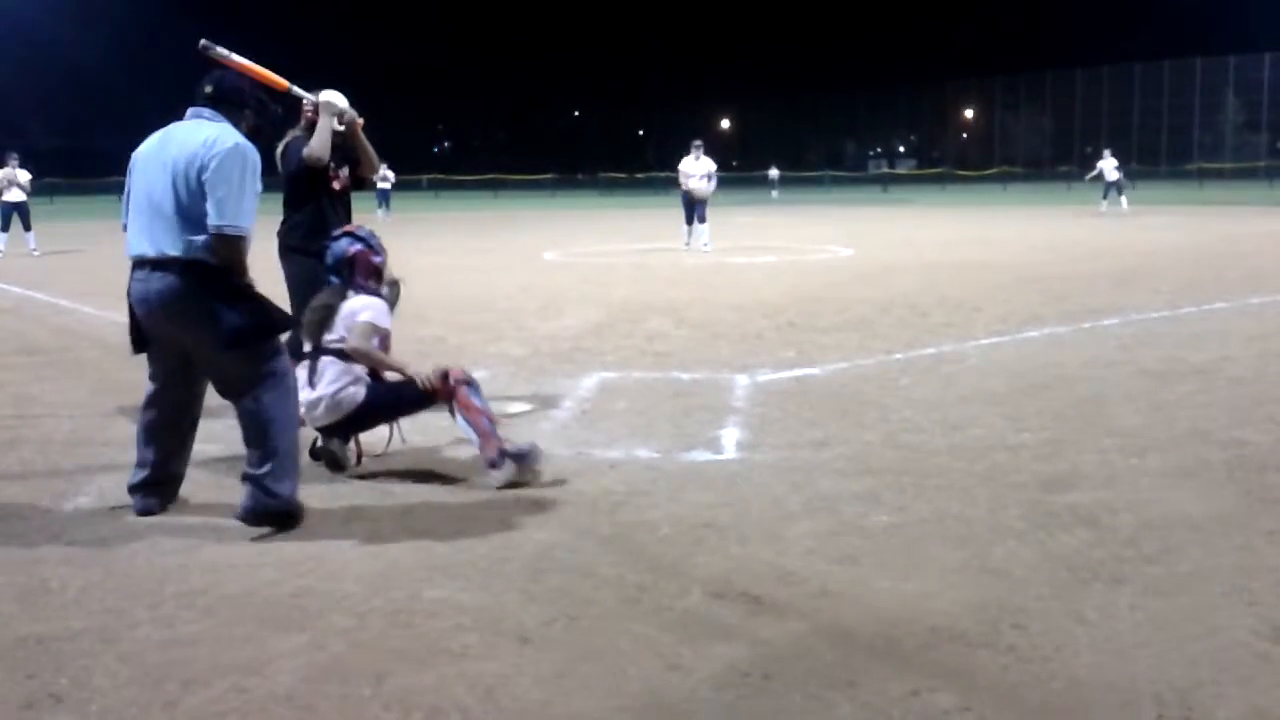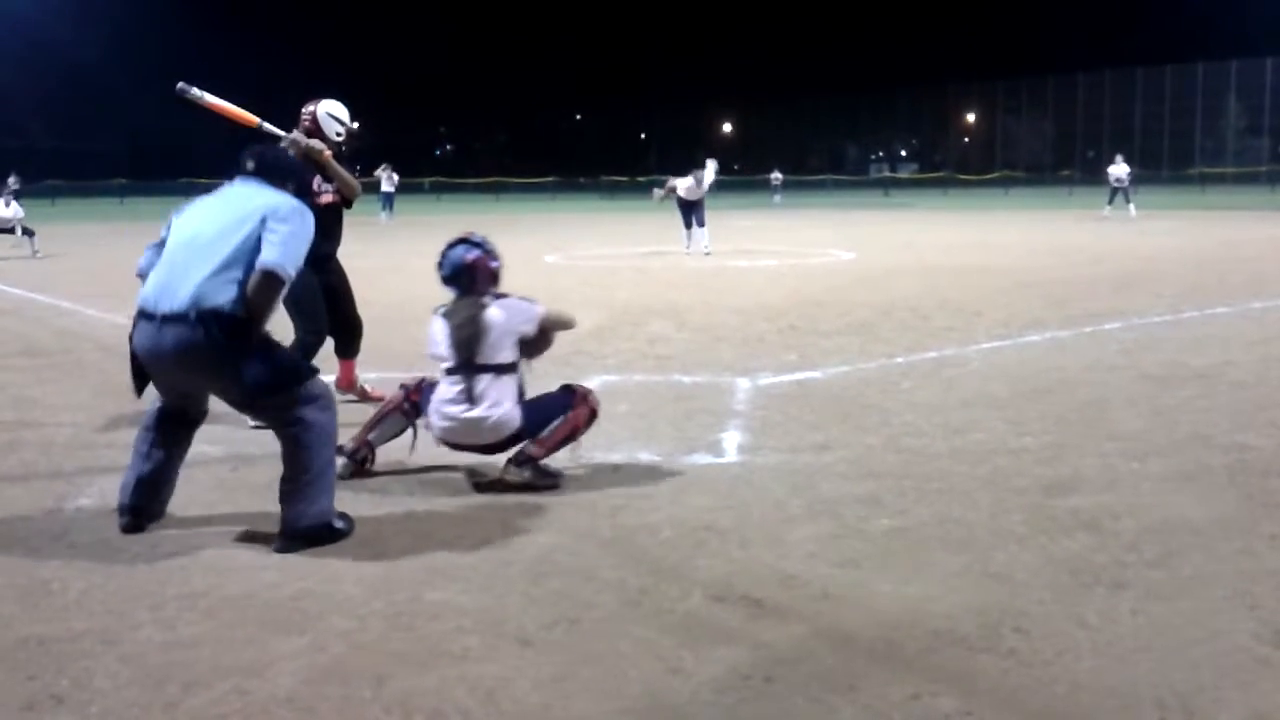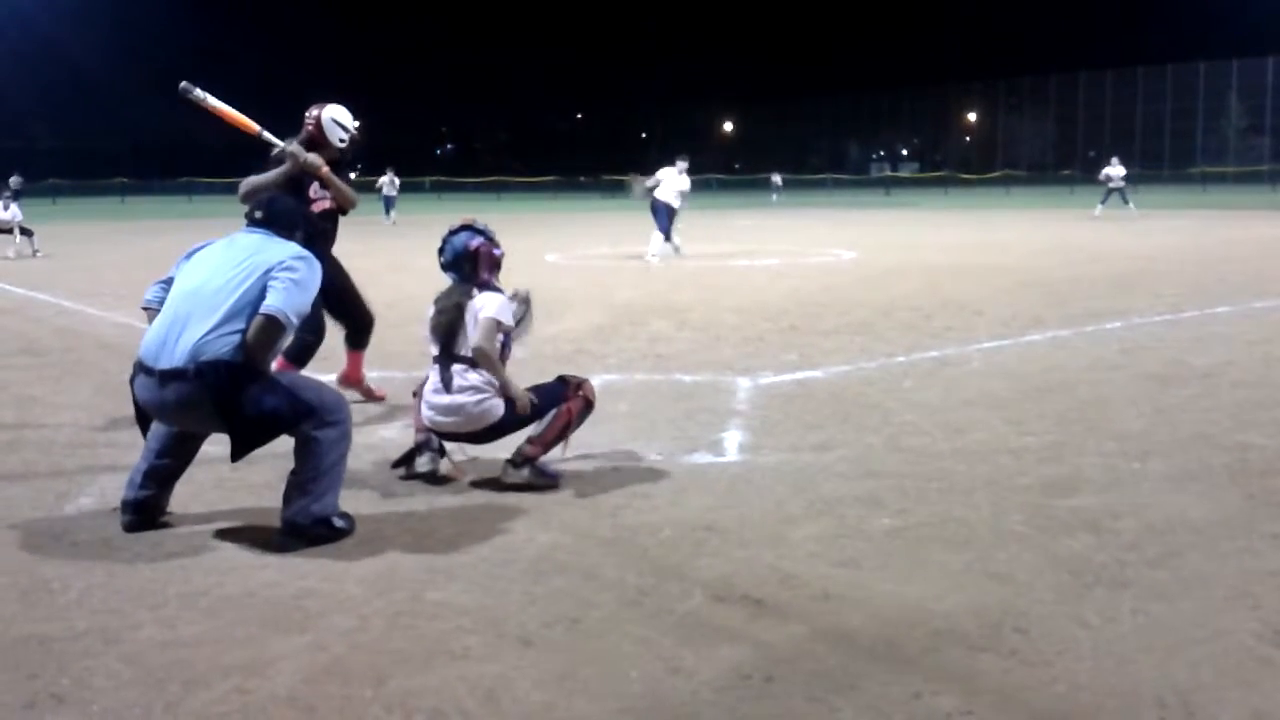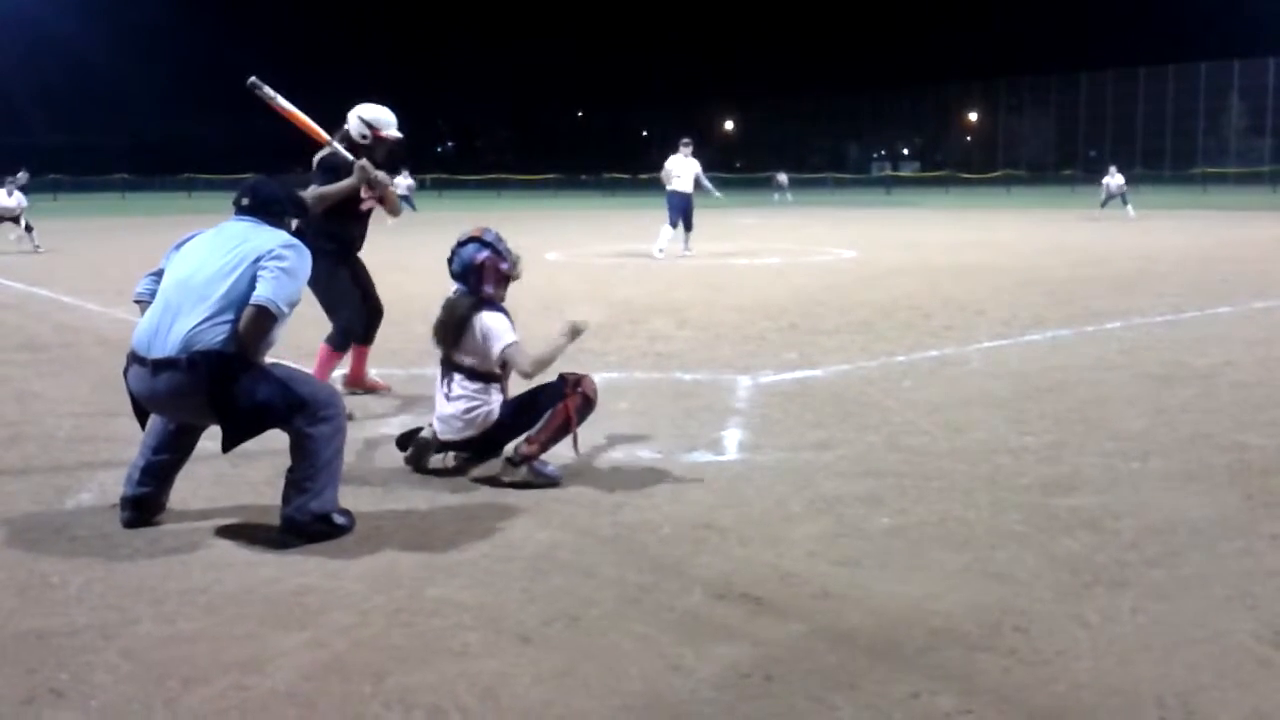
dt=0.7s
person 1, frame 1
left shoulder: (152, 143)
right shoulder: (232, 146)
left elbow: (131, 220)
right elbow: (226, 235)
right wrist: (239, 282)
left hip: (145, 282)
right hip: (195, 285)
left knee: (168, 390)
right knee: (265, 379)
left ankle: (149, 488)
right ankle: (270, 494)
person 1, frame 2
left shoulder: (199, 204)
right shoulder: (289, 207)
left elbow: (147, 267)
right elbow: (270, 275)
right wrist: (249, 331)
left hip: (149, 332)
right hip: (206, 332)
left knee: (178, 408)
right knee: (309, 405)
left ankle: (137, 507)
right ankle: (308, 521)
person 1, frame 3
left shoulder: (206, 248)
right shoulder: (297, 258)
left elbow: (153, 300)
right elbow: (271, 320)
right wrist: (252, 375)
left hip: (148, 384)
right hip: (207, 385)
right knee: (328, 411)
left ankle: (141, 504)
right ankle: (309, 520)
person 1, frame 4
left shoulder: (196, 239)
right shoulder: (286, 246)
left elbow: (146, 293)
right elbow: (261, 313)
right wrist: (246, 366)
left hip: (141, 375)
right hip: (199, 376)
left knee: (184, 399)
right knee: (322, 406)
left ankle: (140, 500)
right ankle: (309, 517)
person 2, frame 1
left shoulder: (340, 149)
right shoulder: (296, 145)
left elbow: (370, 170)
right elbow: (318, 156)
left wrist: (354, 130)
right wrist: (325, 117)
right hip: (302, 248)
person 2, frame 2
left shoulder: (332, 160)
left elbow: (353, 192)
left wrist: (325, 158)
right wrist: (292, 153)
left hip: (325, 260)
left knee: (349, 325)
right knee: (312, 334)
left ankle: (348, 382)
person 2, frame 3
left shoulder: (334, 165)
right shoulder: (289, 160)
left elbow: (351, 202)
right elbow: (246, 193)
left wrist: (323, 172)
right wrist: (288, 169)
left hip: (321, 259)
left knee: (361, 319)
right knee: (311, 332)
left ankle: (353, 376)
person 2, frame 4
left shoulder: (369, 166)
right shoulder: (335, 163)
left elbow: (395, 210)
right elbow: (308, 201)
left wrist: (385, 189)
right wrist: (354, 181)
left hip: (344, 253)
right hip: (319, 253)
left knee: (372, 310)
right knee: (349, 322)
left ankle: (357, 376)
person 3, frame 1
left shoulder: (325, 300)
right shoulder: (371, 303)
right elbow: (356, 346)
right wrist: (404, 368)
left hip: (315, 411)
right hip: (345, 405)
right knee: (453, 380)
left ankle: (335, 439)
right ankle: (498, 459)
person 3, frame 2
left shoulder: (441, 318)
right shoulder: (508, 308)
right elbow: (567, 322)
right wrist: (538, 324)
left hip: (445, 429)
right hip: (499, 430)
left knee: (415, 390)
right knee: (584, 399)
left ankle: (355, 452)
right ankle: (523, 464)
person 3, frame 3
left shoulder: (440, 304)
right shoulder: (493, 299)
right elbow: (480, 346)
right wrist: (512, 387)
left hip: (436, 419)
right hip: (482, 418)
left knee: (428, 384)
right knee: (581, 391)
left ankle: (426, 448)
right ankle: (522, 463)
person 3, frame 4
left shoulder: (454, 302)
right shoulder: (491, 318)
right elbow: (528, 368)
left wrist: (507, 276)
right wrist: (565, 338)
left hip: (448, 426)
right hip: (479, 427)
right knee: (582, 388)
left ankle: (435, 439)
right ankle: (521, 460)
